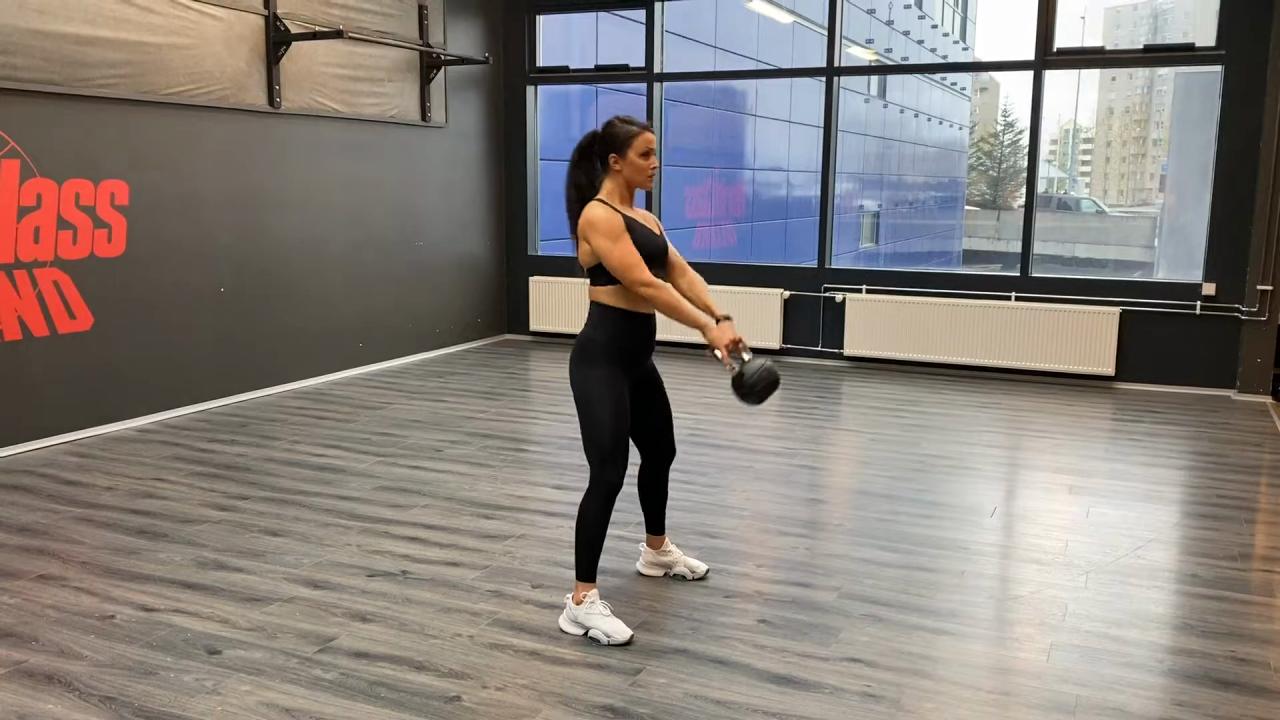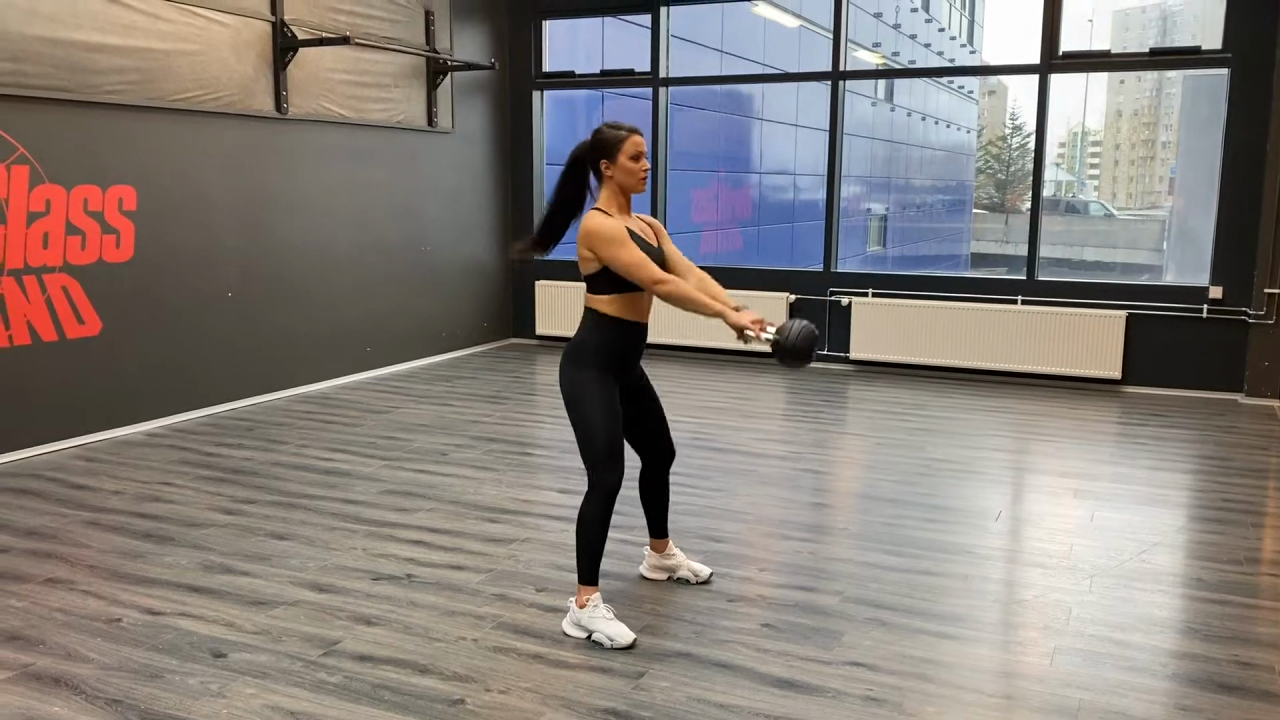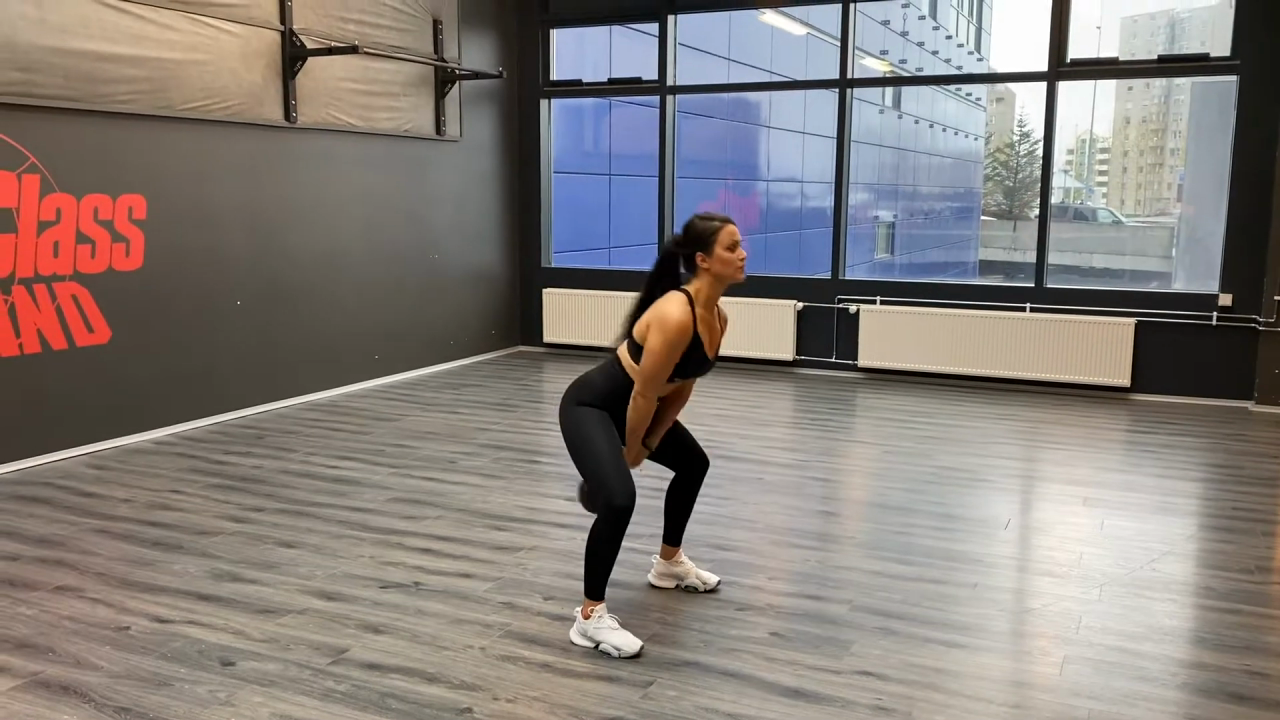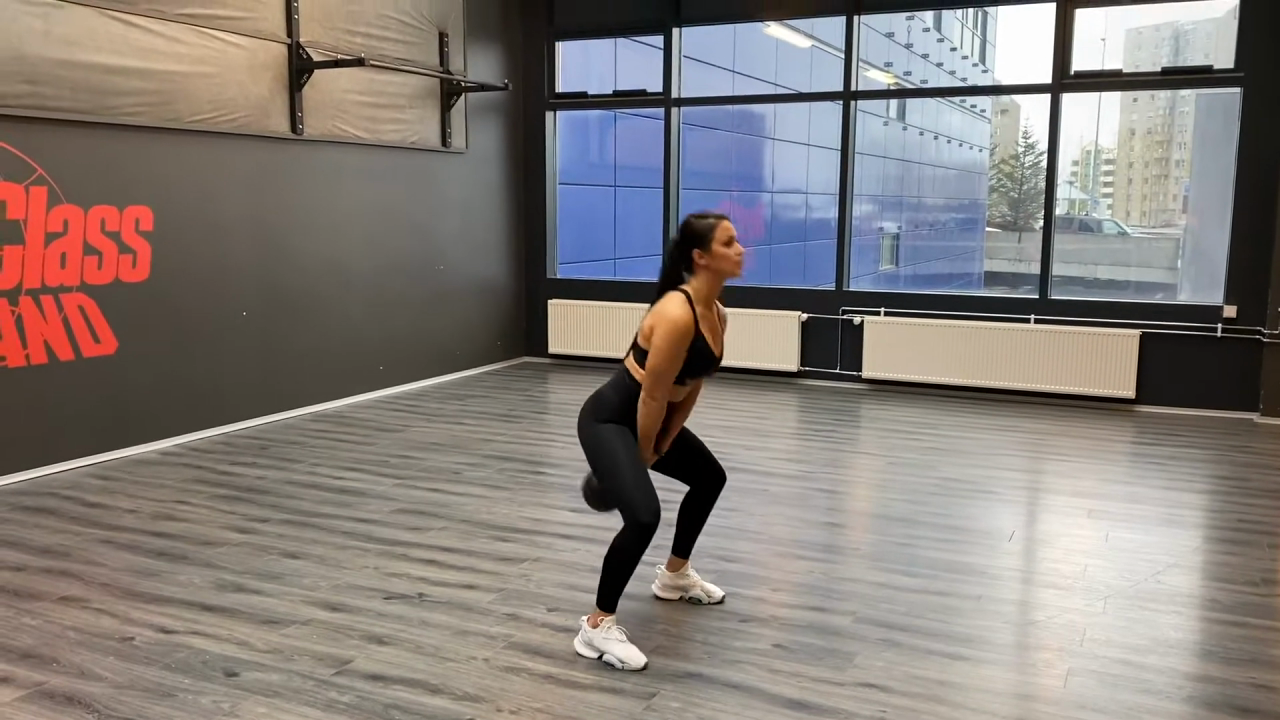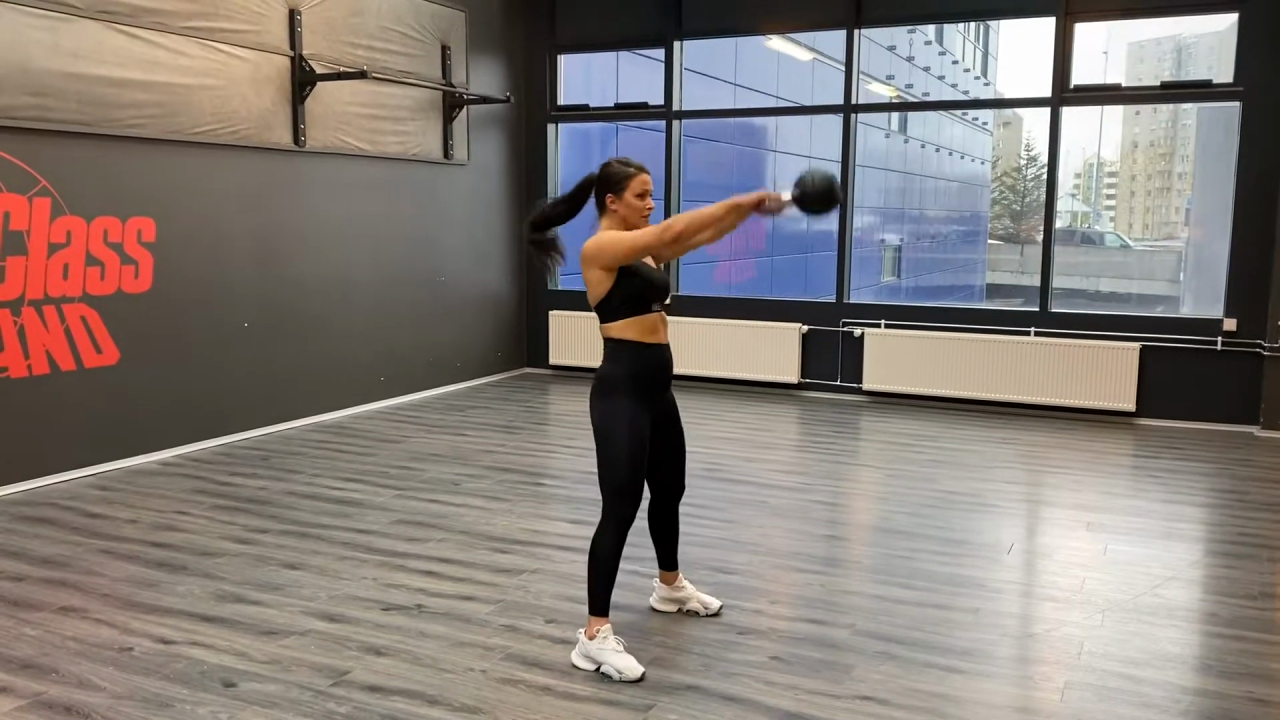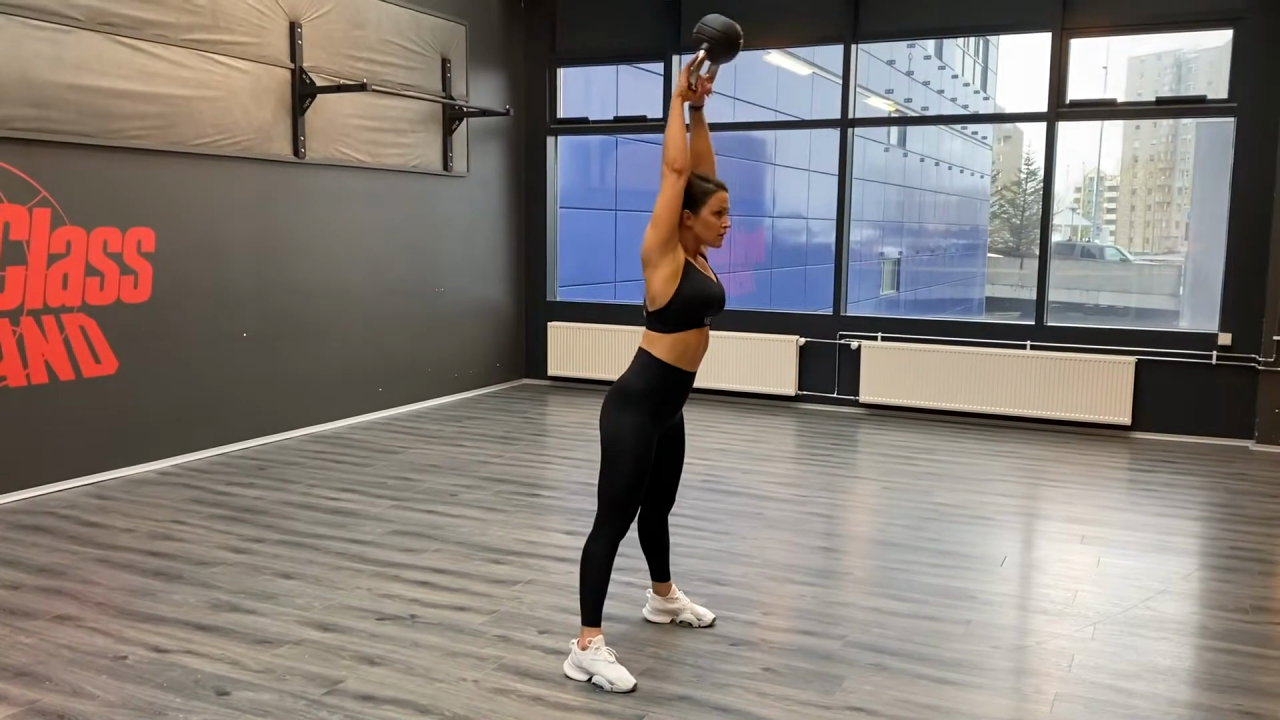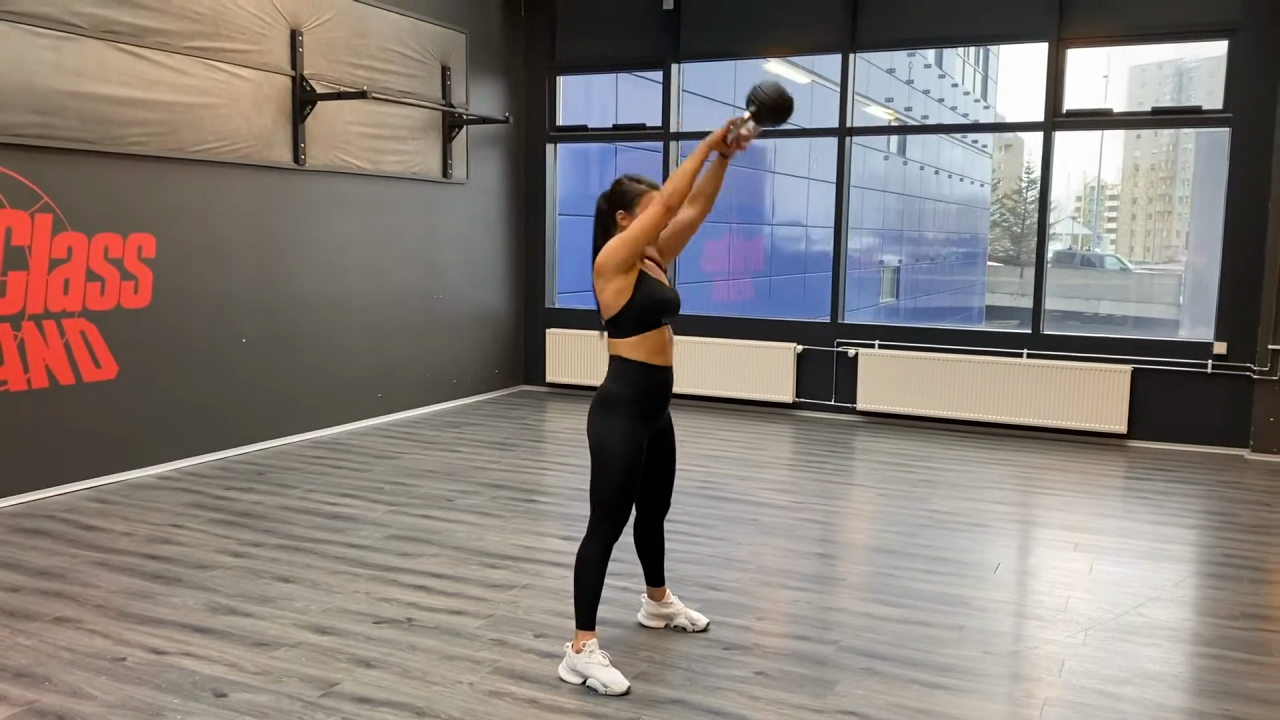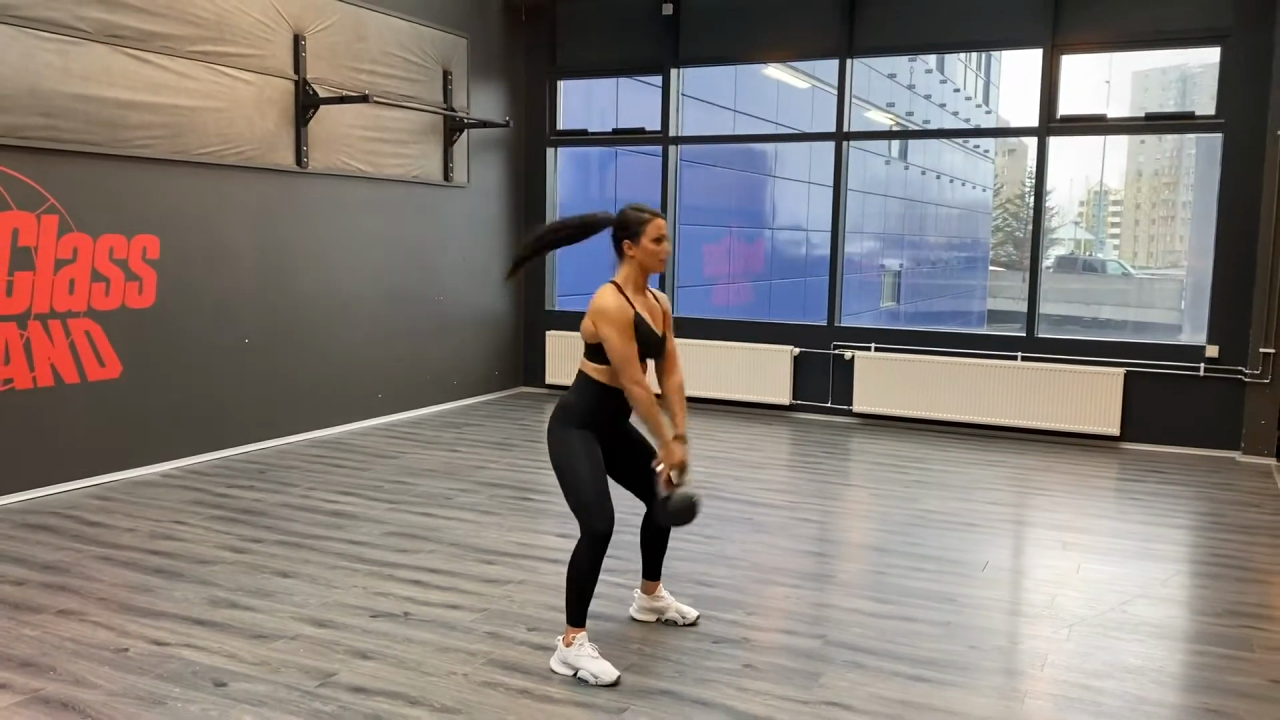
dt=0.4s
person 1, frame 1
left shoulder: (644, 218)
right shoulder: (597, 216)
left elbow: (683, 274)
right elbow: (644, 285)
left wrist: (720, 319)
right wrist: (709, 329)
left hip: (638, 358)
right hip: (601, 359)
left knee: (660, 452)
right knee: (608, 474)
left ankle: (657, 550)
right ankle: (582, 601)
person 1, frame 2
left shoulder: (647, 224)
right shoulder: (598, 225)
left elbow: (689, 274)
right elbow: (657, 283)
left wrist: (735, 308)
right wrist: (727, 316)
left hip: (626, 362)
right hip: (591, 364)
left knee: (660, 454)
right knee: (606, 478)
left ankle: (660, 554)
right ankle: (584, 605)
person 1, frame 3
left shoulder: (717, 316)
right shoulder: (675, 314)
left elbow: (680, 389)
right elbow: (643, 395)
left wrist: (644, 447)
right wrist: (630, 449)
left hip: (636, 405)
right hip: (589, 405)
left knee: (694, 463)
right knee: (619, 499)
left ankle: (669, 563)
right ankle: (591, 617)
person 1, frame 4
left shoulder: (716, 314)
right shoulder: (677, 314)
left elbow: (688, 392)
right elbow: (652, 397)
left wrist: (659, 450)
right wrist: (641, 454)
left hip: (646, 415)
right hip: (608, 419)
left knee: (709, 477)
right knee: (642, 514)
left ankle: (675, 574)
right ankle: (597, 626)
person 1, frame 5
left shoulder: (641, 248)
right shoulder: (601, 249)
left elbow: (697, 235)
right elbow: (668, 233)
left wrist: (748, 209)
right wrist: (739, 199)
left hip: (657, 387)
right hip: (621, 391)
left knee: (669, 489)
right knee: (620, 509)
left ankle: (669, 586)
right ankle: (594, 636)
person 1, frame 6
left shoulder: (696, 255)
right shoulder: (663, 254)
left elbow: (700, 171)
right elbow: (674, 171)
left wrist: (699, 111)
right wrist: (677, 99)
left hip: (668, 405)
right hip: (636, 405)
left knee: (657, 509)
right knee: (614, 519)
left ankle: (663, 597)
right ankle: (587, 647)
person 1, frame 7
left shoulder: (651, 259)
right shoulder: (613, 260)
left elbow: (694, 208)
right elbow: (663, 204)
left wrist: (722, 156)
right wrist: (705, 146)
left hip: (653, 407)
right hip: (620, 410)
left knee: (653, 512)
right knee: (606, 524)
left ankle: (658, 602)
right ankle: (581, 650)
person 1, frame 8
left shoulder: (658, 301)
right shoulder: (611, 302)
left elbow: (671, 372)
right elbow: (635, 384)
left wrist: (680, 436)
right wrist: (667, 446)
left hip: (614, 424)
right hip: (577, 426)
left knee: (662, 497)
right knee: (599, 524)
left ankle: (650, 596)
right ankle: (571, 644)
